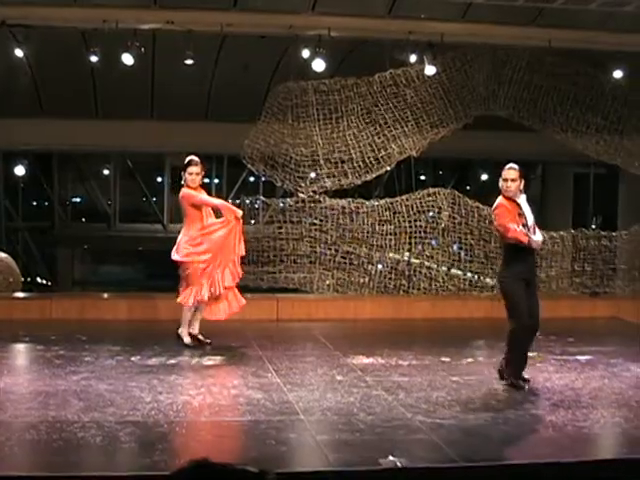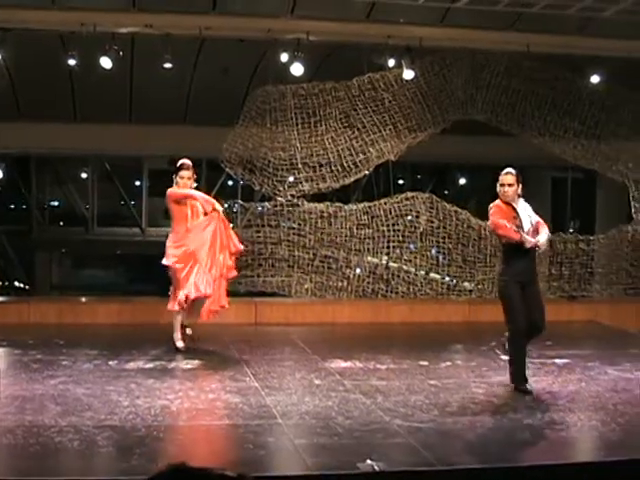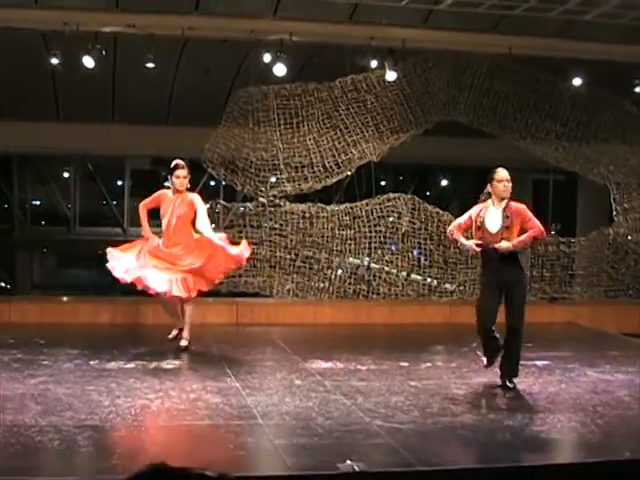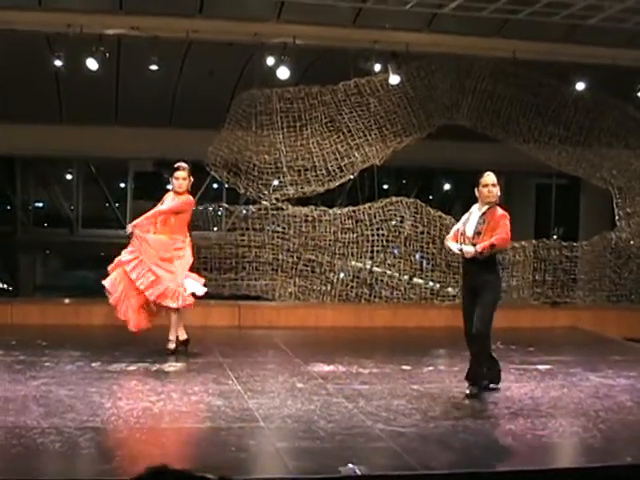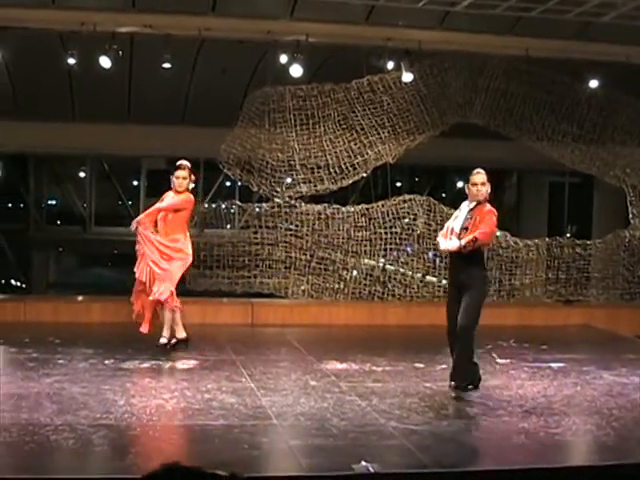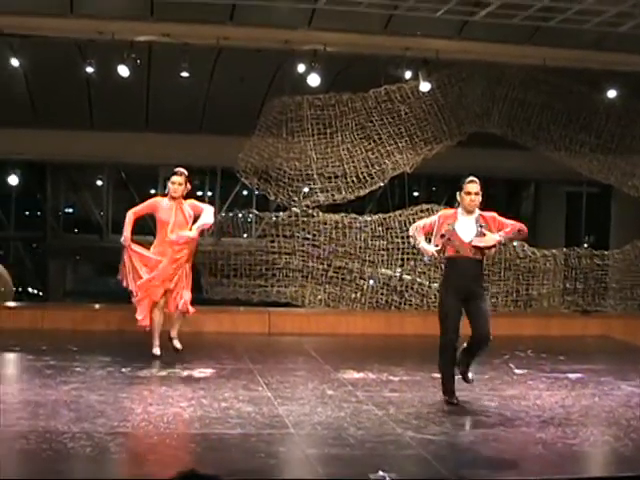
dt=0.5s
person 1, frame 1
left shoulder: (523, 203)
right shoulder: (501, 205)
left elbow: (532, 228)
right elbow: (508, 231)
left wrist: (538, 237)
right wrist: (530, 240)
left hip: (528, 271)
right hip: (511, 273)
left knee: (532, 323)
right knee: (521, 322)
left ankle: (511, 367)
right ankle: (511, 371)
person 1, frame 2
left shoulder: (525, 207)
right shoulder: (497, 207)
left elbow: (540, 225)
right elbow: (499, 227)
left wrist: (542, 237)
right wrist: (524, 239)
left hip: (529, 274)
right hip: (510, 275)
left knee: (537, 323)
right knee: (518, 326)
left ankle: (514, 344)
right ankle: (518, 379)
person 1, frame 3
left shoulder: (518, 210)
right shoulder: (478, 210)
left elbow: (539, 232)
right elbow: (453, 229)
left wrist: (513, 244)
right wrist: (465, 242)
left hip: (513, 273)
right hip: (489, 274)
left knee: (514, 325)
right knee: (483, 323)
left ankle: (508, 374)
right ankle: (493, 349)
person 1, frame 4
left shoulder: (500, 216)
right shoulder: (469, 215)
left elbow: (503, 241)
right elbow: (451, 236)
left wrist: (476, 250)
right wrist: (456, 246)
left hip: (488, 279)
right hip: (469, 279)
left knee: (480, 330)
right knee: (471, 333)
left ankle: (476, 380)
right ankle: (491, 375)
person 1, frame 5
left shoulder: (488, 212)
right shoulder: (460, 211)
left elbow: (485, 236)
right elbow: (444, 234)
left wrist: (460, 245)
right wrist: (444, 243)
left hip: (475, 277)
right hip: (455, 276)
left knee: (464, 328)
right knee: (454, 331)
left ankle: (460, 379)
right ankle: (471, 377)
person 1, frame 6
left shoulder: (489, 219)
right shoulder: (445, 217)
left elbow: (521, 230)
right elbow: (416, 228)
left wrist: (497, 237)
right wrist: (423, 244)
left hip: (475, 286)
right hip: (451, 285)
left knee: (482, 335)
right knee: (449, 338)
left ankle: (463, 361)
right ankle: (448, 391)
person 2, frame 1
left shoulder: (201, 193)
right shoulder: (186, 193)
left elbow: (209, 219)
right elbow: (214, 202)
left wrist: (229, 218)
right wrist: (235, 211)
left hip: (205, 245)
right hip: (190, 246)
left knee: (206, 287)
right knee: (195, 288)
left ankle: (193, 330)
right ankle: (183, 330)
person 2, frame 2
left shoulder: (195, 199)
right shoulder: (171, 193)
left elbow: (203, 220)
right elbow: (189, 193)
left wrist: (214, 212)
right wrist: (213, 203)
left hip: (198, 248)
right hip: (178, 248)
left knee: (204, 287)
right knee: (183, 290)
left ankle: (183, 323)
right ankle: (177, 335)
person 2, frame 3
left shoulder: (193, 198)
right shoulder: (164, 194)
left elbow: (201, 209)
right elbow: (143, 206)
left wrist: (204, 227)
right wrist: (146, 228)
left hip: (187, 250)
right hip: (165, 249)
left knee: (187, 293)
right knee: (162, 290)
left ankle: (186, 335)
right ankle: (180, 324)
person 2, frame 4
left shoulder: (187, 201)
right shoulder: (168, 196)
left elbow: (161, 211)
right elbow: (157, 212)
left wrist: (136, 223)
right wrist: (148, 231)
left hip: (178, 250)
right hip: (161, 250)
left knee: (170, 292)
right knee: (158, 292)
left ankle: (173, 338)
right ankle: (182, 335)
person 2, frame 5
left shoulder: (188, 199)
right shoulder: (168, 195)
left elbow: (161, 208)
right elbow: (155, 213)
left wrist: (139, 219)
right wrist: (146, 226)
left hip: (178, 249)
right hip: (161, 248)
left knee: (164, 289)
right knee: (162, 290)
left ankle: (166, 334)
right ankle: (180, 335)
person 2, frame 6
left shoulder: (190, 205)
right shoulder: (157, 202)
left elbow: (208, 209)
right elbow: (132, 213)
left wrist: (199, 225)
right wrist: (127, 233)
left hip: (180, 256)
right hip: (158, 255)
left knee: (181, 297)
right knee: (156, 299)
left ankle: (174, 334)
right ankle: (156, 344)
